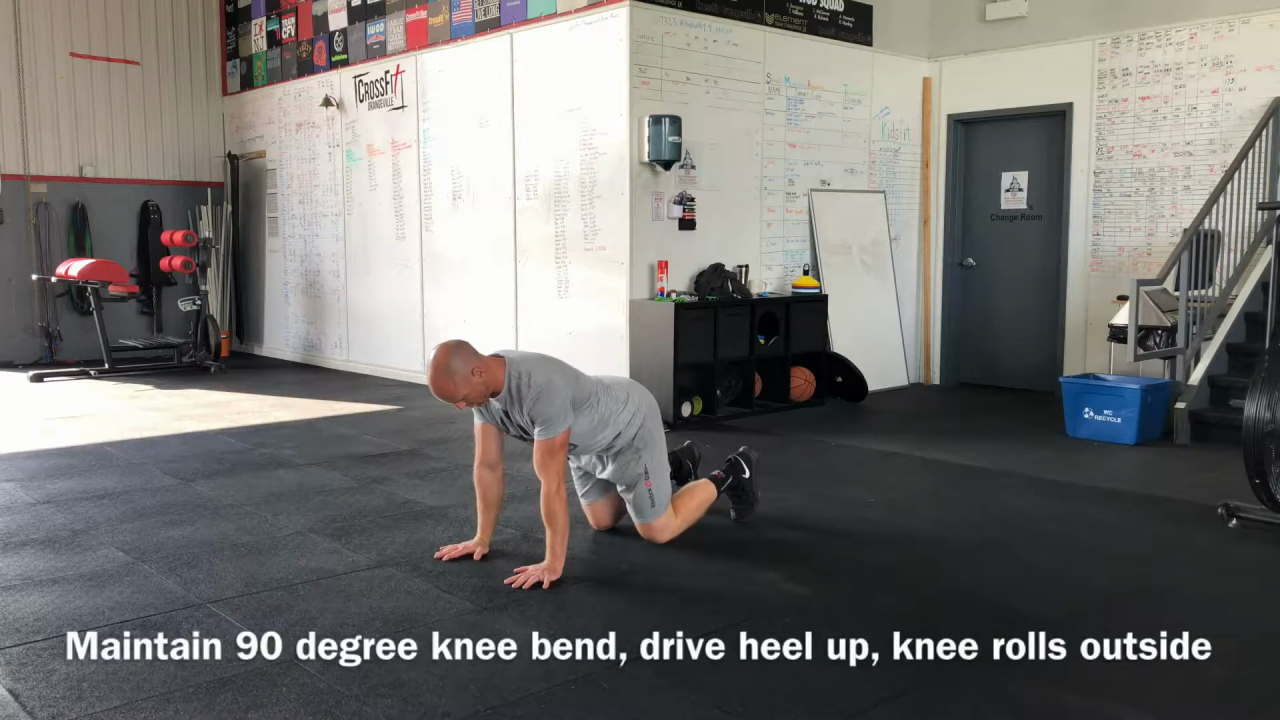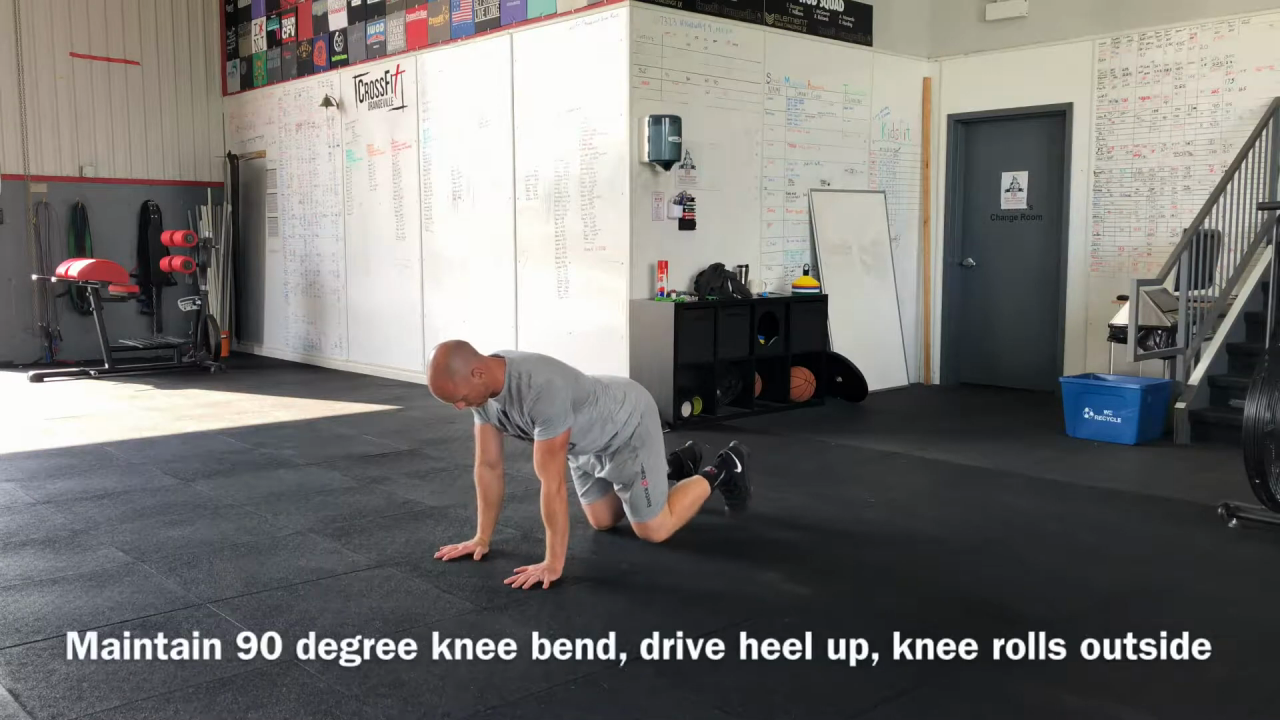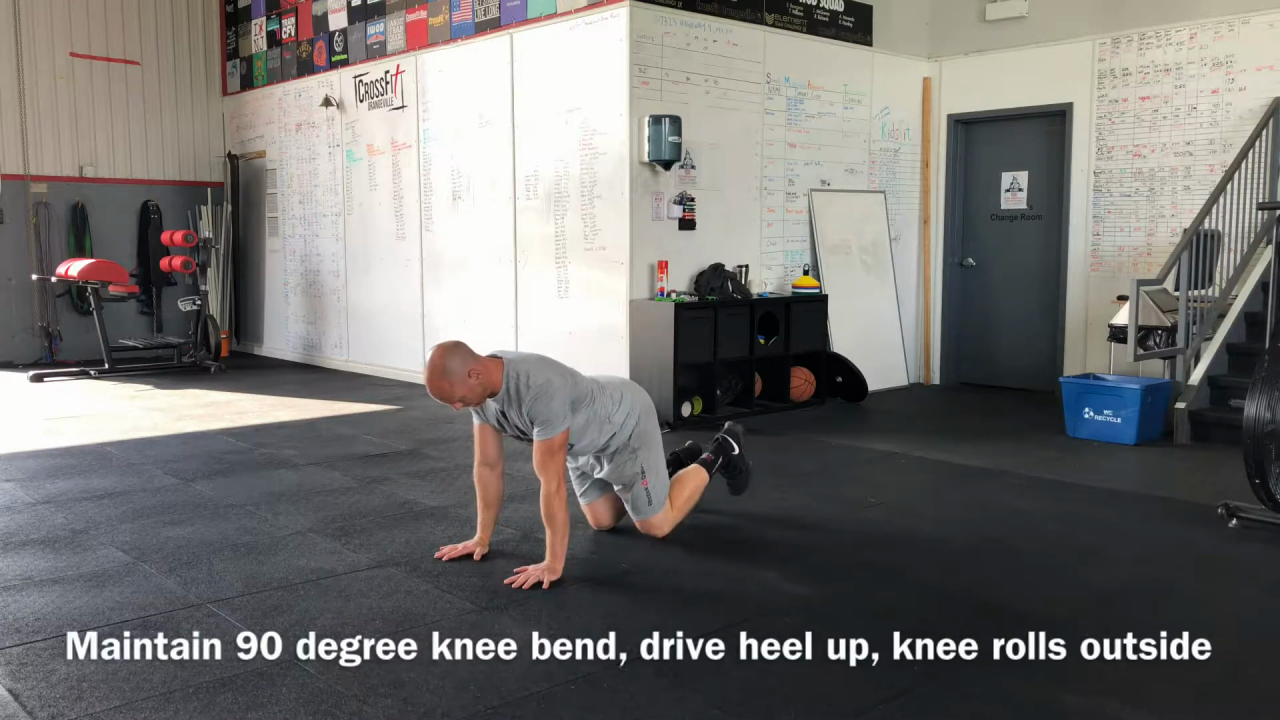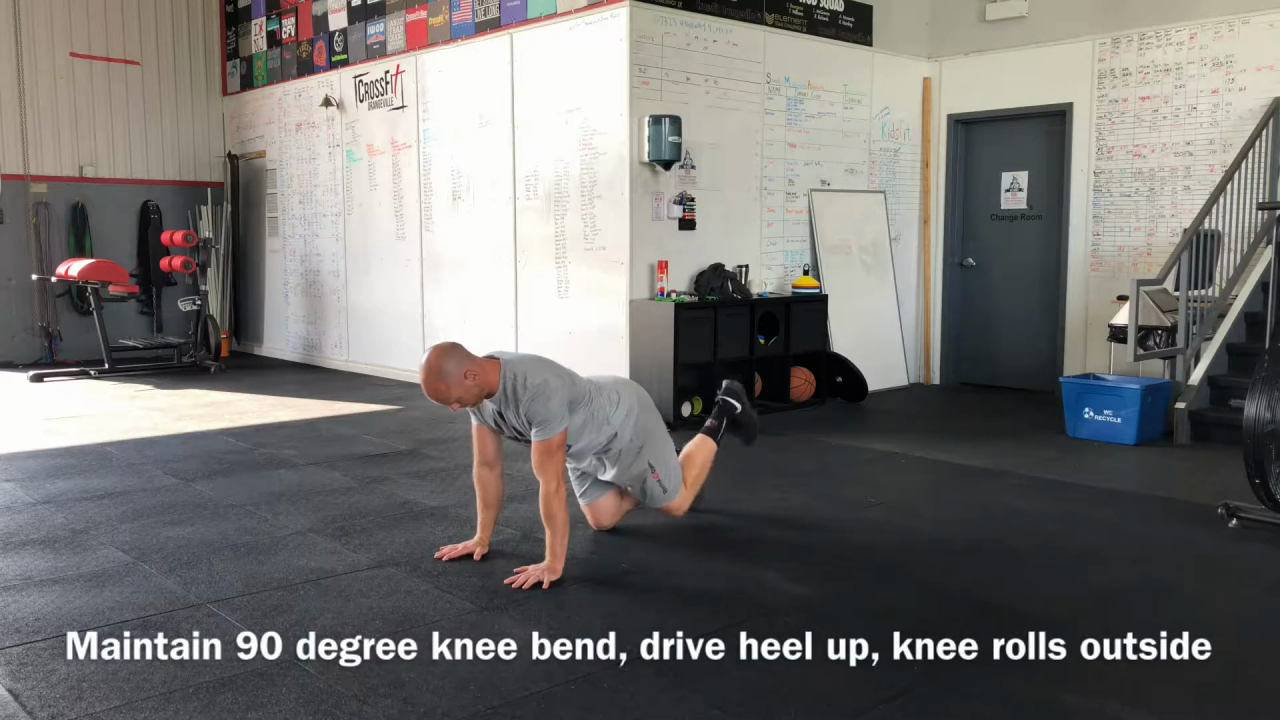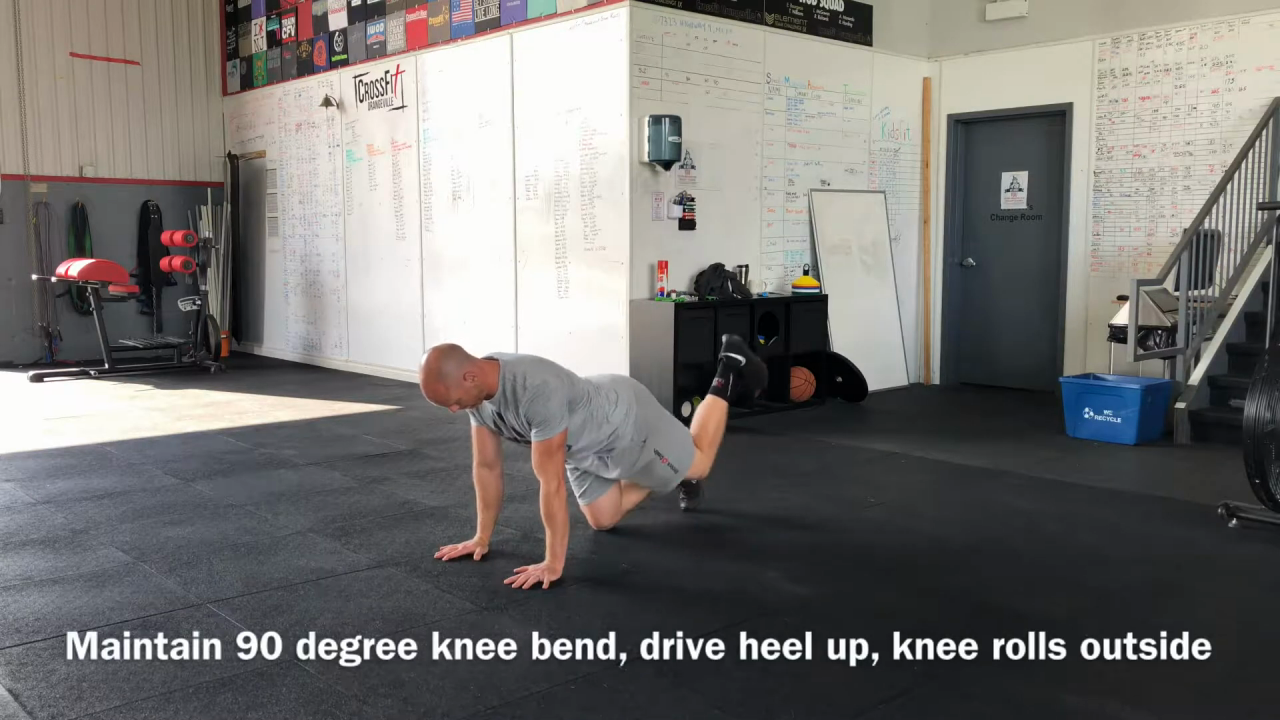
dt=0.2s
person 1, frame 1
left shoulder: (541, 389)
right shoulder: (482, 386)
left elbow: (552, 481)
right elbow: (488, 466)
left wrist: (554, 563)
right wrist: (482, 539)
left hip: (629, 425)
right hip: (589, 440)
left knee: (658, 531)
right knee: (603, 523)
left ankle: (731, 475)
right ankle: (675, 466)
person 1, frame 2
left shoulder: (541, 389)
right shoulder: (482, 386)
left elbow: (552, 481)
right elbow: (488, 466)
left wrist: (554, 562)
right wrist: (482, 538)
left hip: (627, 423)
right hip: (589, 438)
left knee: (654, 529)
right knee: (603, 523)
left ankle: (722, 469)
right ankle: (674, 465)
person 1, frame 3
left shoulder: (540, 389)
right shoulder: (480, 386)
left elbow: (552, 481)
right elbow: (488, 466)
left wrist: (553, 562)
right wrist: (482, 537)
left hip: (625, 423)
right hip: (587, 439)
left knee: (656, 524)
right knee: (602, 522)
left ankle: (718, 454)
right ankle: (674, 463)
person 1, frame 4
left shoulder: (536, 389)
right shoulder: (477, 387)
left elbow: (551, 481)
right elbow: (487, 466)
left wrist: (554, 562)
right wrist: (482, 537)
left hip: (624, 423)
right hip: (585, 440)
left knee: (676, 502)
right knee: (603, 521)
left ankle: (724, 412)
right ankle: (668, 463)
person 1, frame 5
left shoulder: (536, 390)
right shoulder: (476, 389)
left elbow: (551, 482)
right elbow: (487, 467)
left wrist: (553, 563)
right wrist: (481, 538)
left hip: (624, 420)
right hip: (584, 442)
left knee: (695, 466)
right knee: (604, 520)
left ankle: (730, 368)
right ankle: (651, 474)
